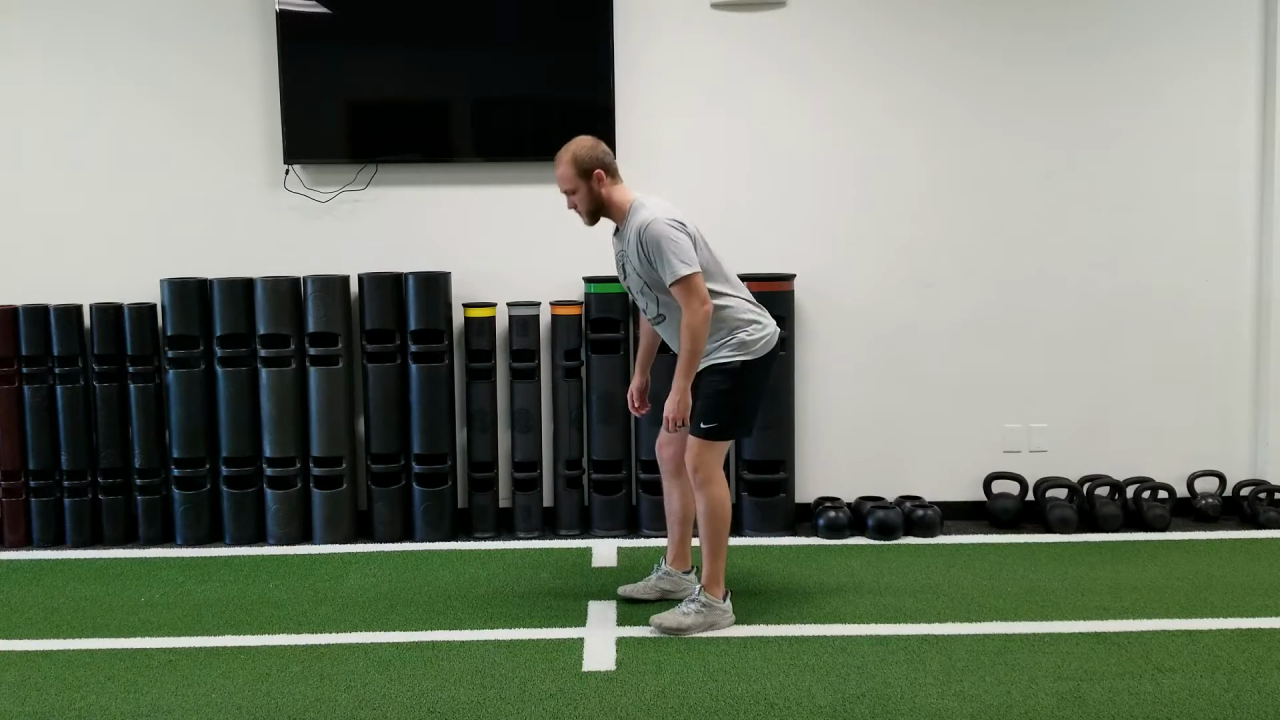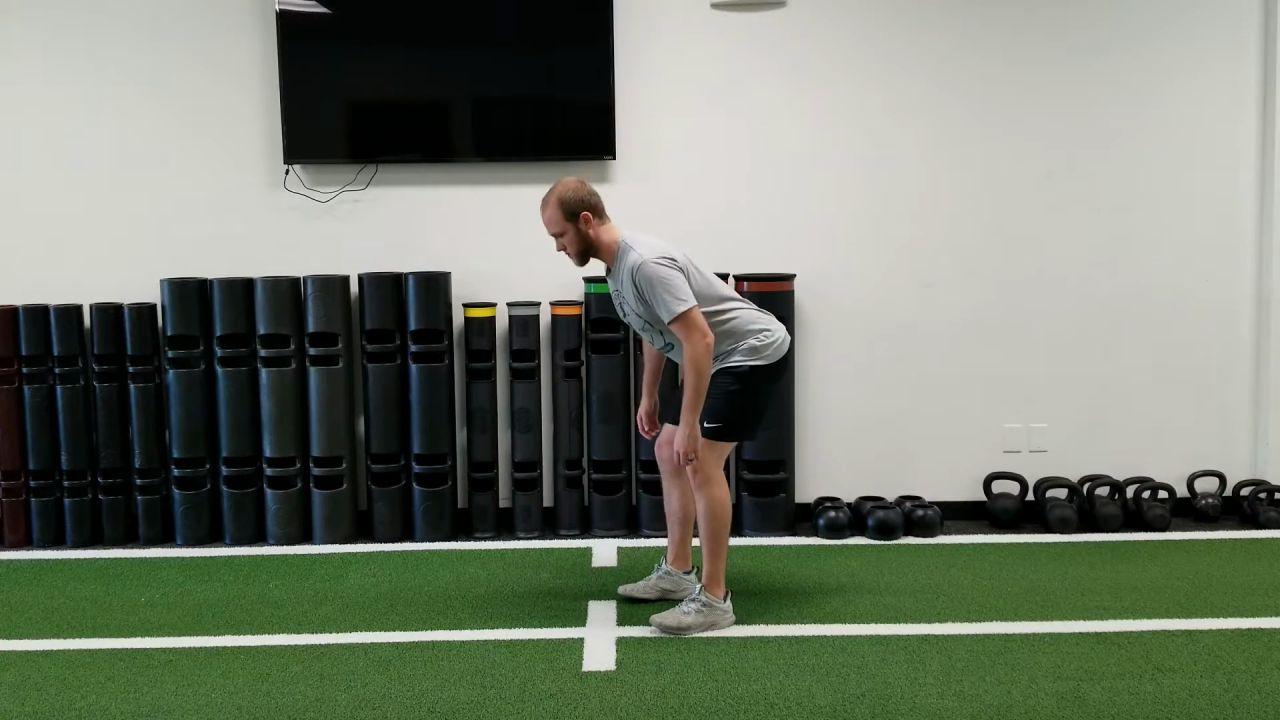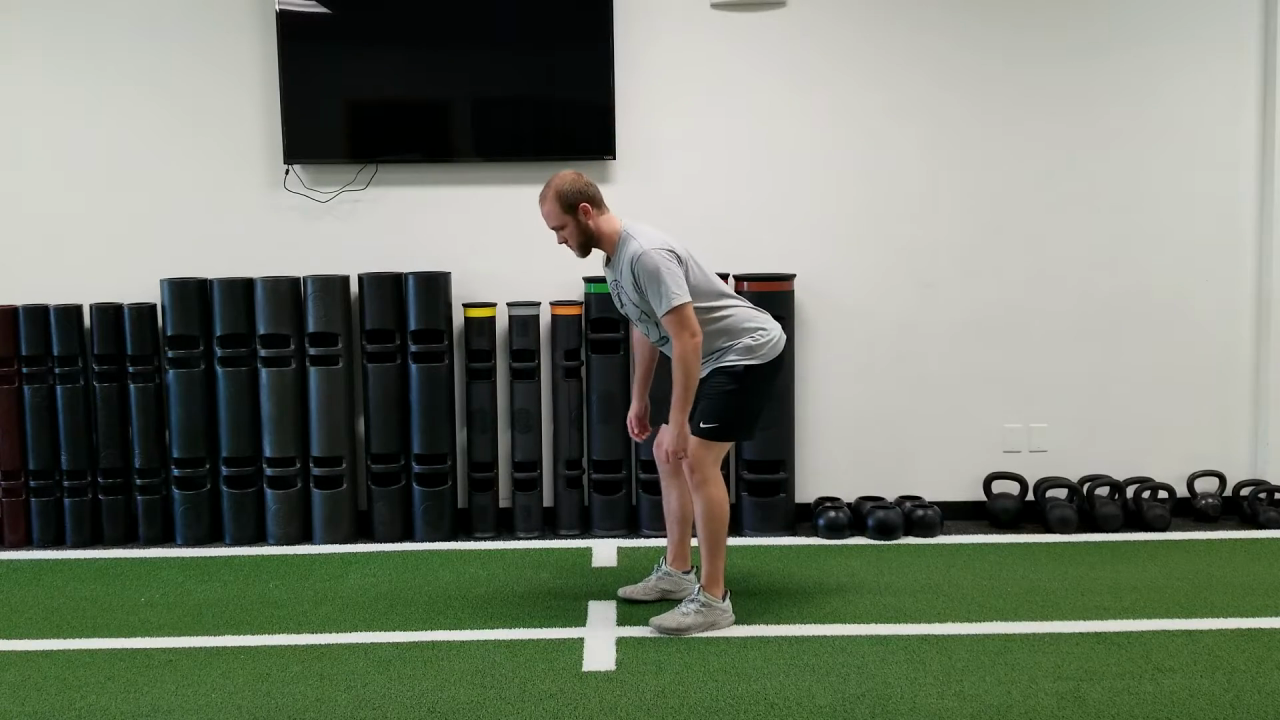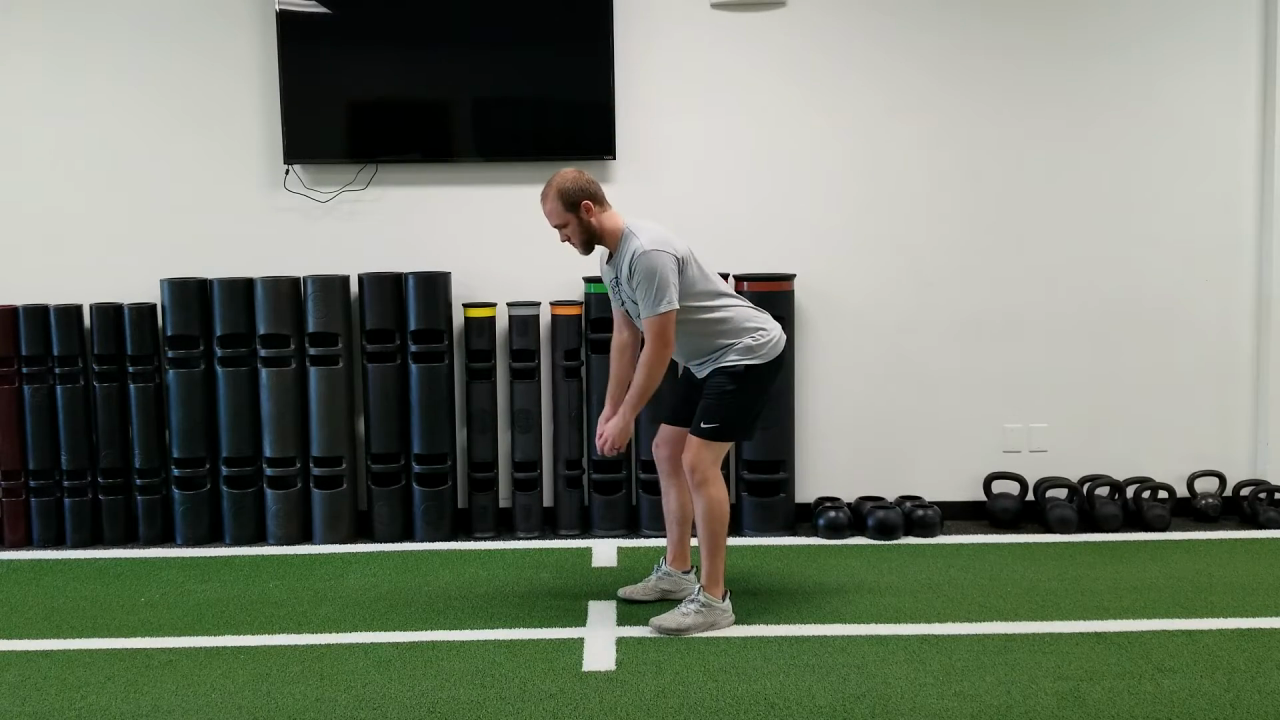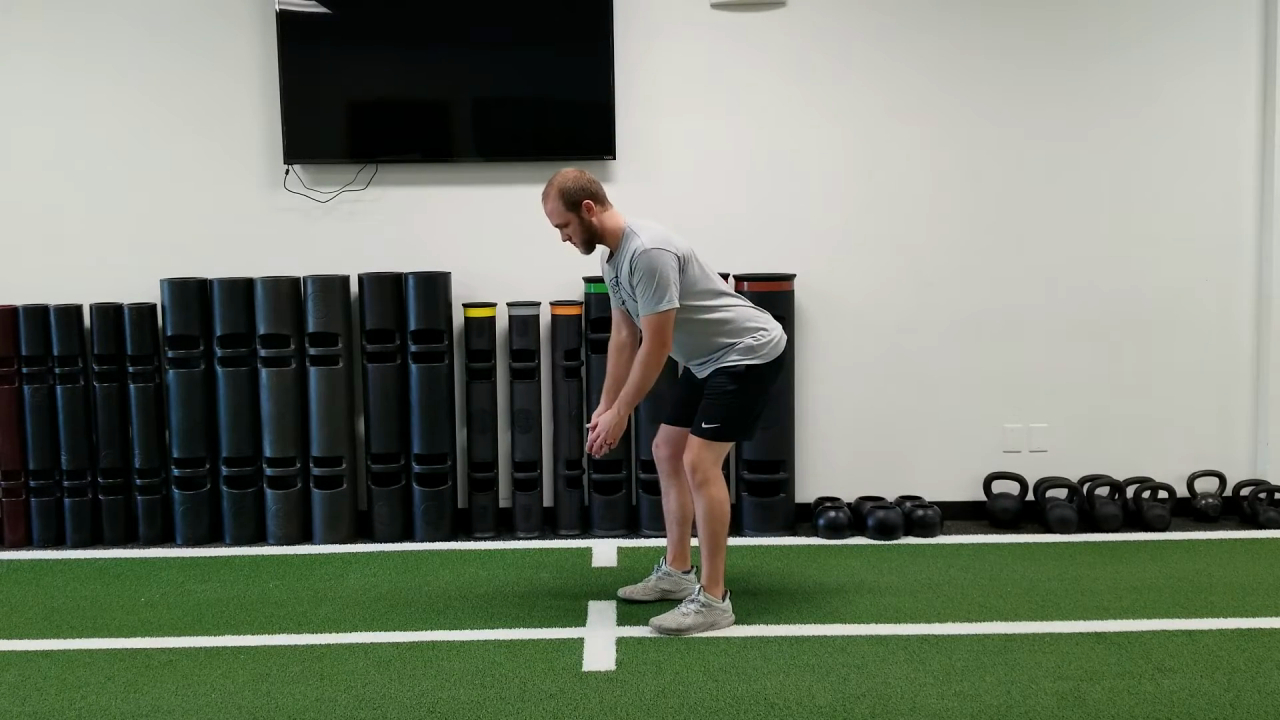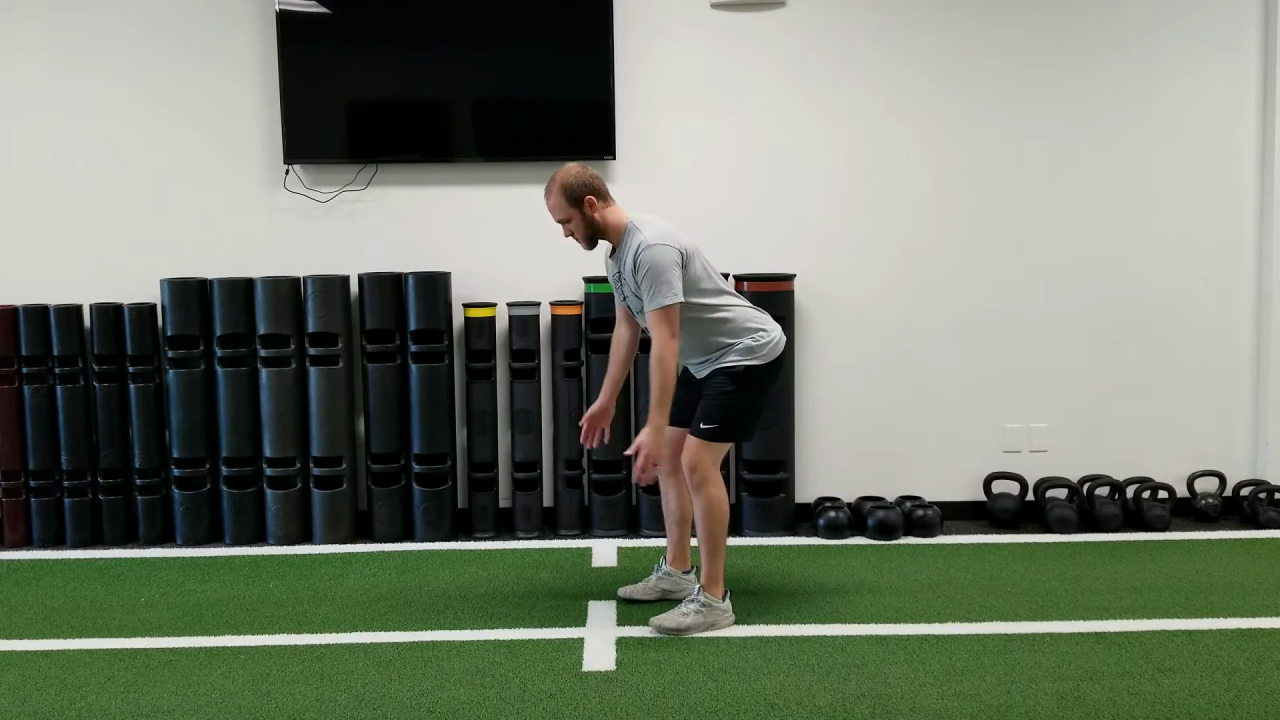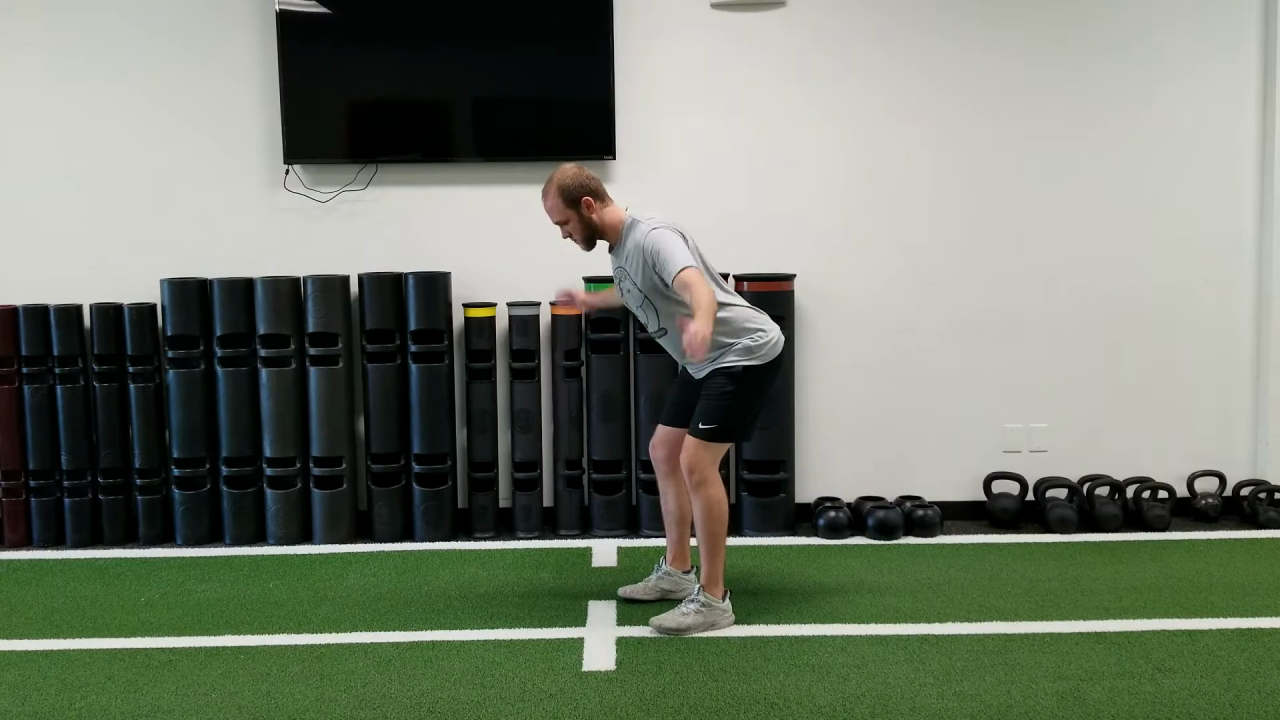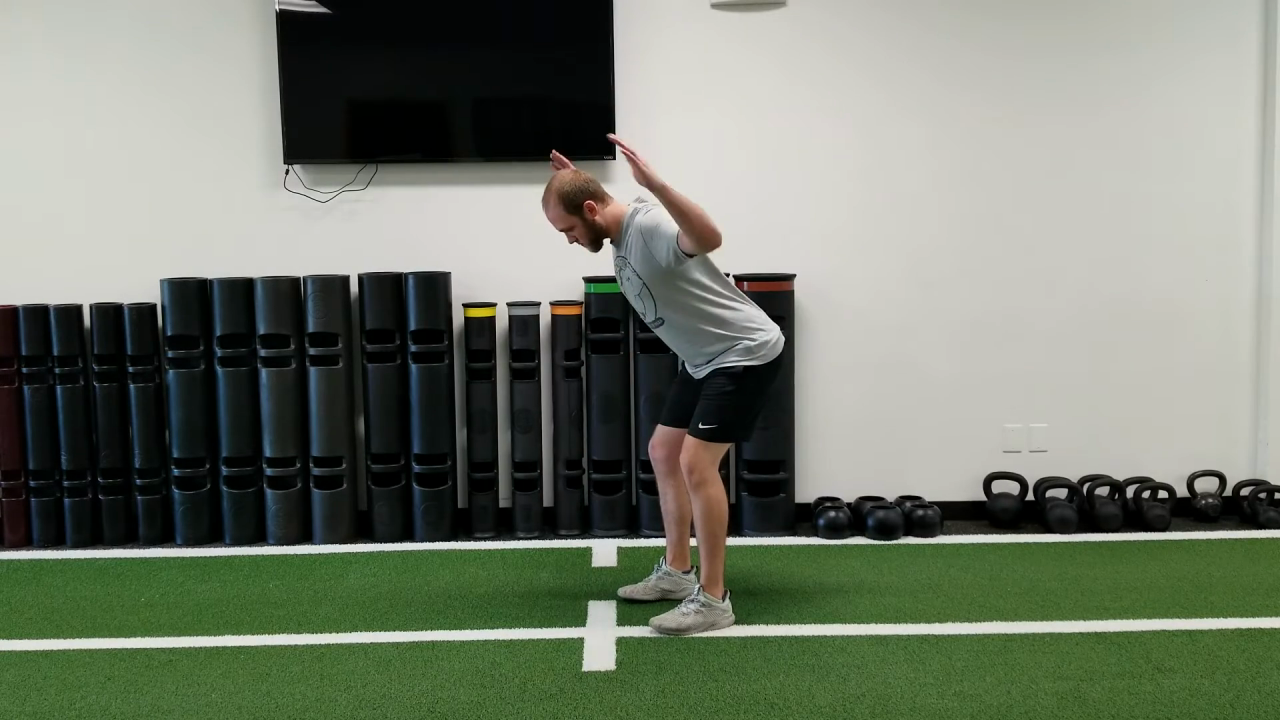
dt=0.3s
person 1, frame 1
left shoulder: (653, 224)
right shoulder: (625, 230)
left elbow: (698, 305)
right elbow: (653, 308)
left wrist: (681, 388)
right wrist: (640, 373)
left hip: (740, 346)
right hip: (711, 350)
left knee: (700, 462)
right knee: (669, 453)
left ankle: (713, 598)
right ankle: (676, 570)
person 1, frame 2
left shoulder: (645, 264)
right shoulder: (618, 264)
left elbow: (699, 341)
right elbow: (656, 332)
left wrist: (689, 424)
right wrist: (650, 396)
left hip: (753, 352)
right hip: (720, 356)
left knee: (700, 463)
right knee: (668, 454)
left ankle: (713, 599)
right ankle: (677, 572)
person 1, frame 3
left shoulder: (645, 254)
right shoulder: (616, 258)
left elbow: (688, 337)
right elbow: (645, 330)
left wrist: (679, 422)
right wrist: (638, 398)
left hip: (749, 351)
right hip: (714, 353)
left knee: (696, 461)
right knee: (666, 454)
left ankle: (713, 598)
right ankle: (677, 572)
person 1, frame 4
left shoulder: (647, 253)
right shoulder: (612, 258)
left elbow: (660, 347)
right elbow: (626, 336)
left wrist: (626, 418)
right wrist: (609, 409)
left hip: (748, 352)
right hip: (710, 357)
left knee: (698, 463)
right knee: (667, 452)
left ankle: (713, 599)
right ankle: (677, 572)
person 1, frame 5
left shoulder: (648, 252)
right shoulder: (613, 257)
left elbow: (656, 347)
right elbow: (624, 336)
left wrist: (620, 414)
right wrist: (603, 407)
left hip: (749, 352)
right hip: (710, 357)
left knee: (699, 463)
right knee: (667, 452)
left ankle: (713, 598)
right ankle: (677, 572)
person 1, frame 6
left shoulder: (651, 247)
right shoulder: (616, 255)
left elbow: (666, 342)
right elbow: (627, 326)
left wrist: (656, 425)
right wrist: (606, 399)
left hip: (748, 352)
right hip: (710, 356)
left knee: (698, 463)
right knee: (669, 459)
left ankle: (712, 599)
right ankle: (676, 572)
person 1, frame 7
left shoulder: (650, 238)
right shoulder: (619, 246)
left elbow: (699, 287)
left wrist: (701, 325)
right wrist: (591, 300)
left hip: (746, 353)
right hip: (712, 355)
left knee: (697, 463)
right knee: (663, 452)
left ankle: (713, 598)
right ankle: (677, 571)
person 1, frame 8
left shoulder: (650, 224)
right shoulder: (623, 232)
left elbow: (710, 237)
left wrist: (651, 182)
right wrist: (573, 181)
left hip: (746, 353)
right hip: (705, 357)
left knee: (696, 463)
right knee: (663, 452)
left ankle: (712, 599)
right ankle: (677, 571)
